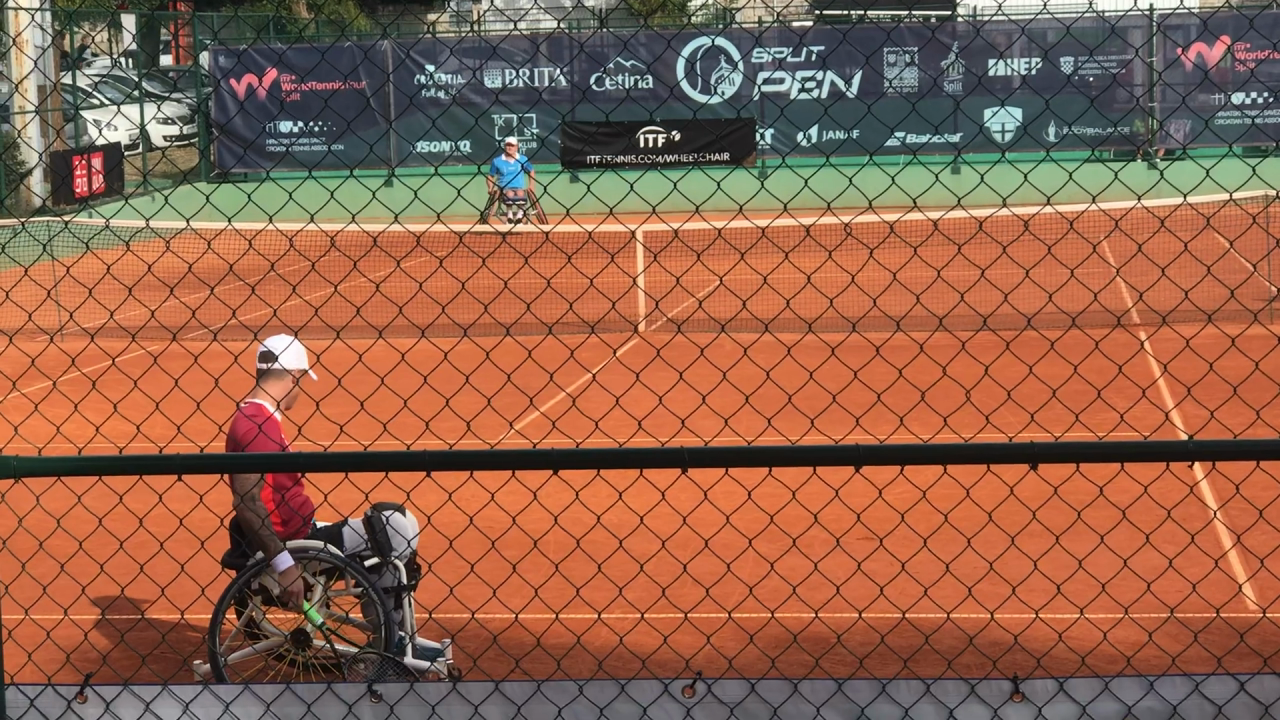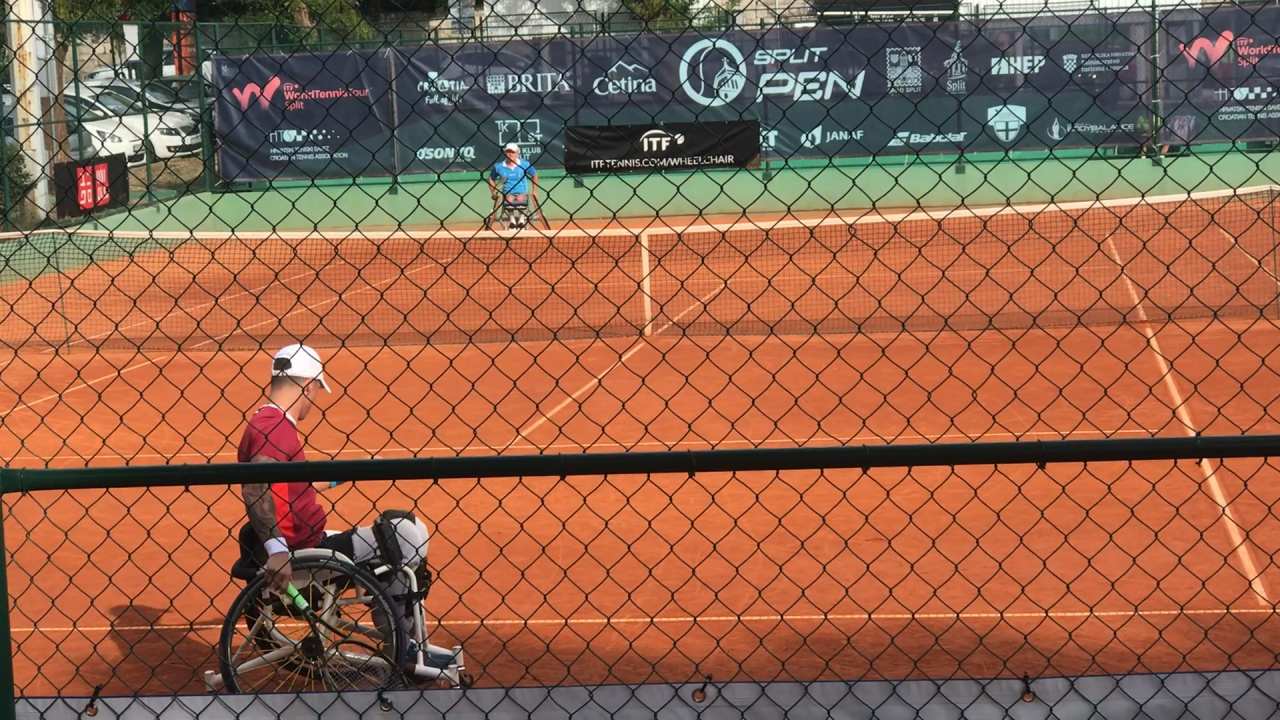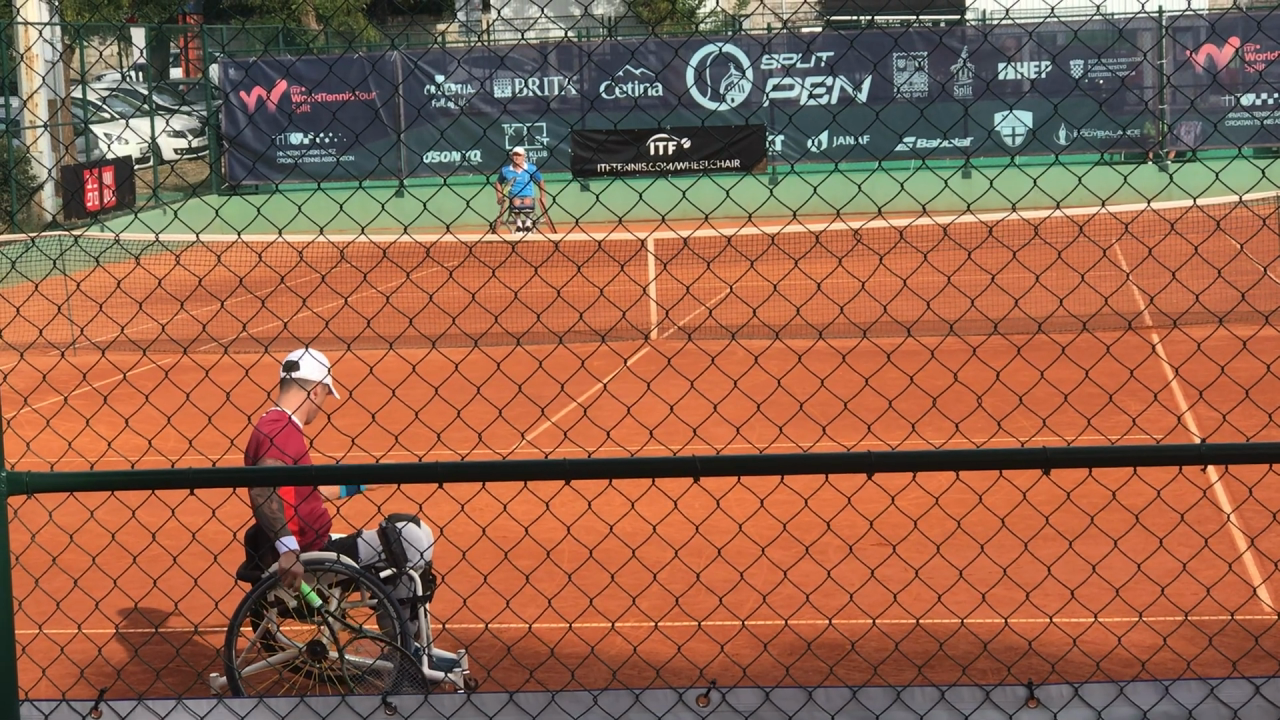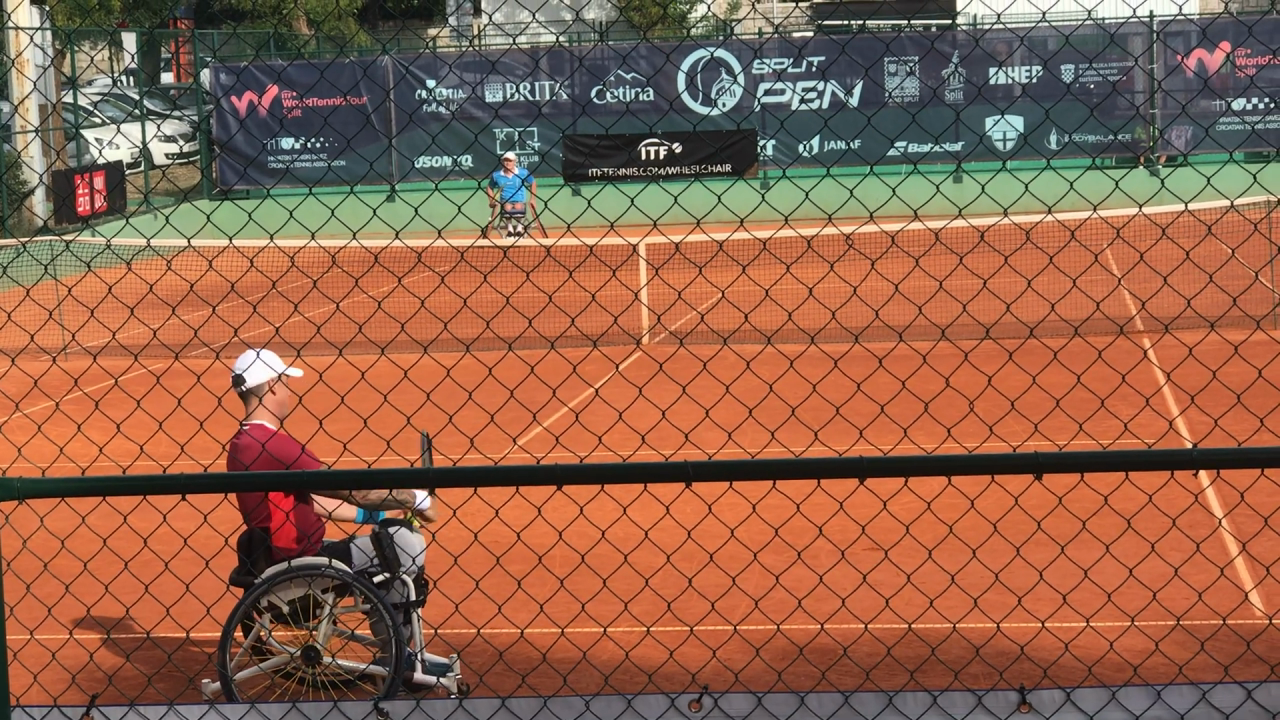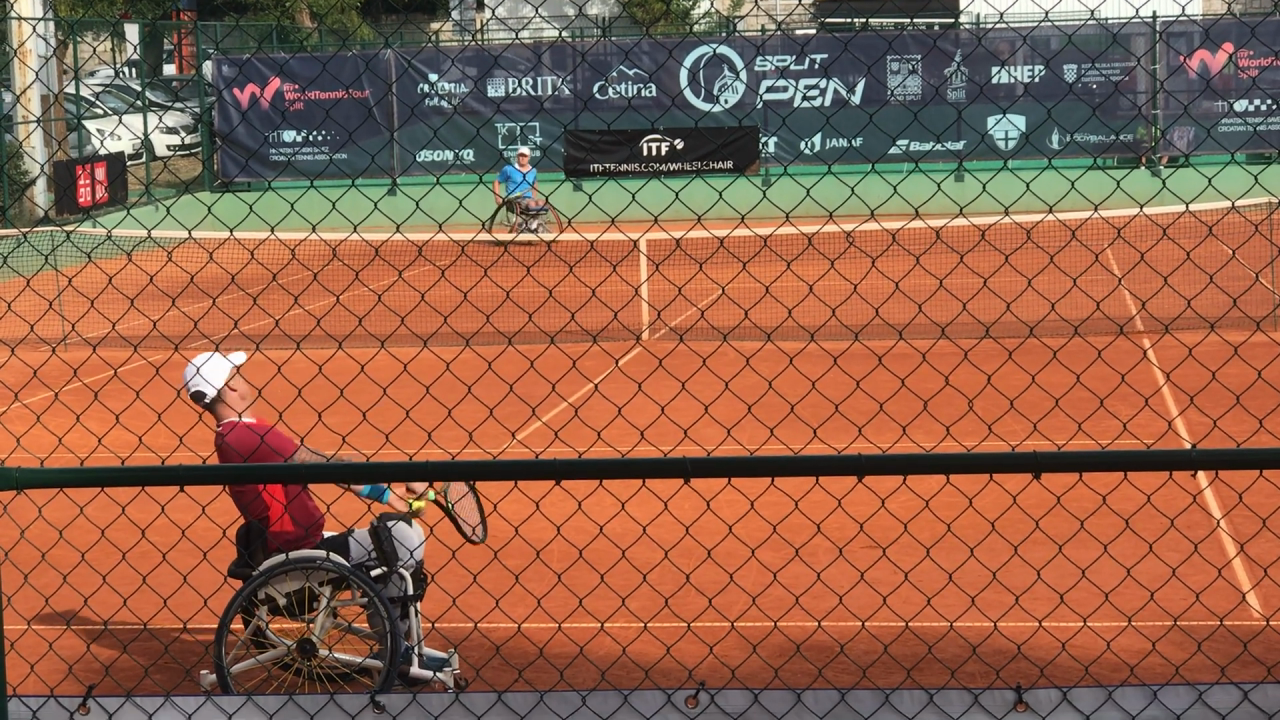
dt=1s
person 1, frame 1
left shoulder: (256, 417)
right shoulder: (257, 423)
right elbow: (246, 502)
right wrist: (284, 564)
left hip: (294, 534)
right hip: (292, 543)
left knee: (387, 521)
right knee: (398, 526)
person 1, frame 2
left shoulder: (270, 422)
right shoulder: (275, 426)
right elbow: (255, 491)
right wrist: (276, 548)
left hip: (306, 544)
right hip: (300, 551)
right knee: (407, 532)
person 1, frame 3
left shoulder: (278, 426)
right shoulder: (281, 429)
right elbow: (263, 491)
right wrist: (288, 548)
left hip: (312, 548)
right hip: (307, 555)
left knee: (401, 535)
right knee: (413, 536)
person 1, frame 4
left shoulder: (246, 442)
right shoulder: (270, 444)
left elbow: (310, 502)
right elbow: (351, 490)
left wrist: (376, 515)
right wrist: (417, 499)
left hip: (293, 558)
left knee: (396, 533)
right knee: (408, 541)
person 1, frame 5
left shoulder: (242, 432)
right shoulder: (248, 436)
left wrist: (382, 493)
left hip: (302, 546)
left knee: (399, 530)
right knee: (406, 535)
